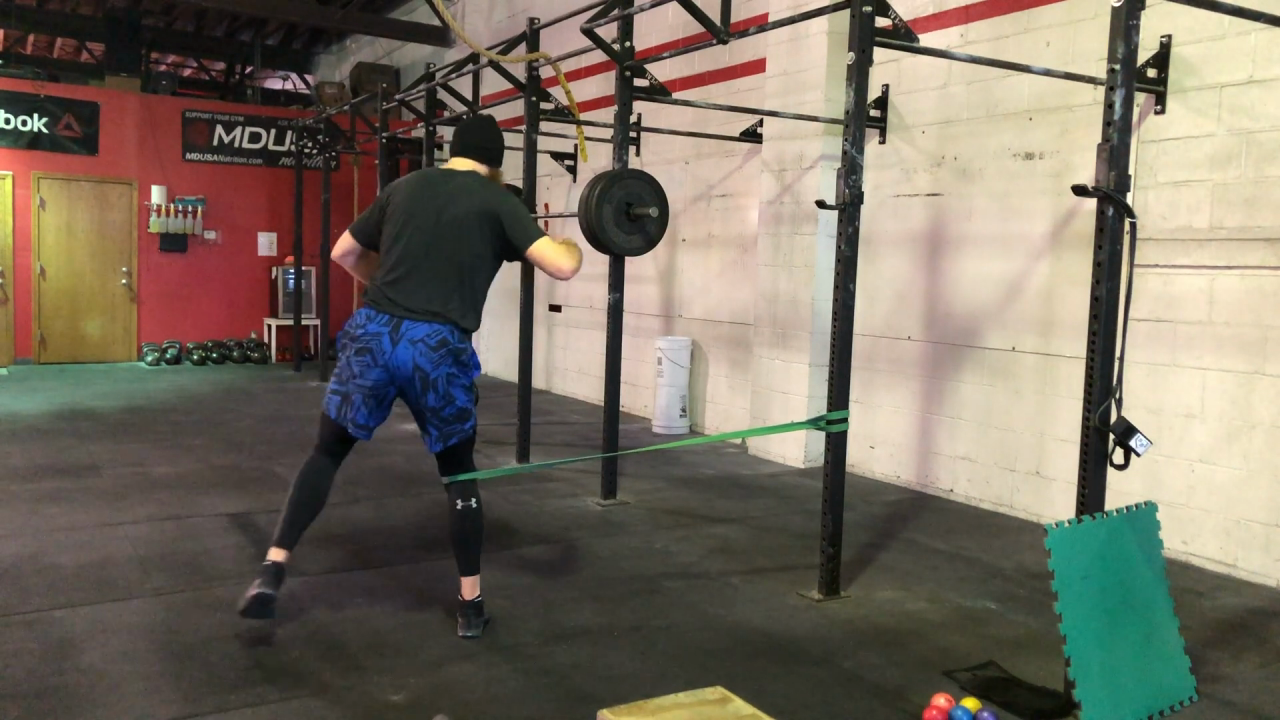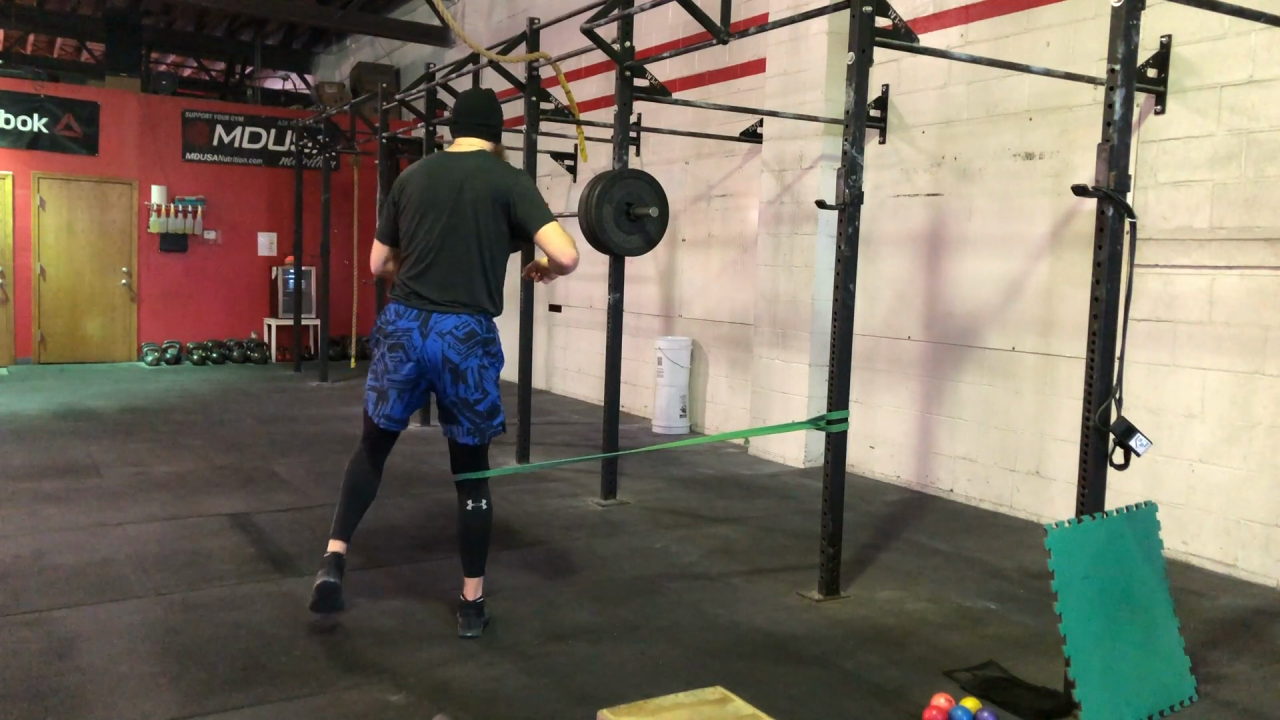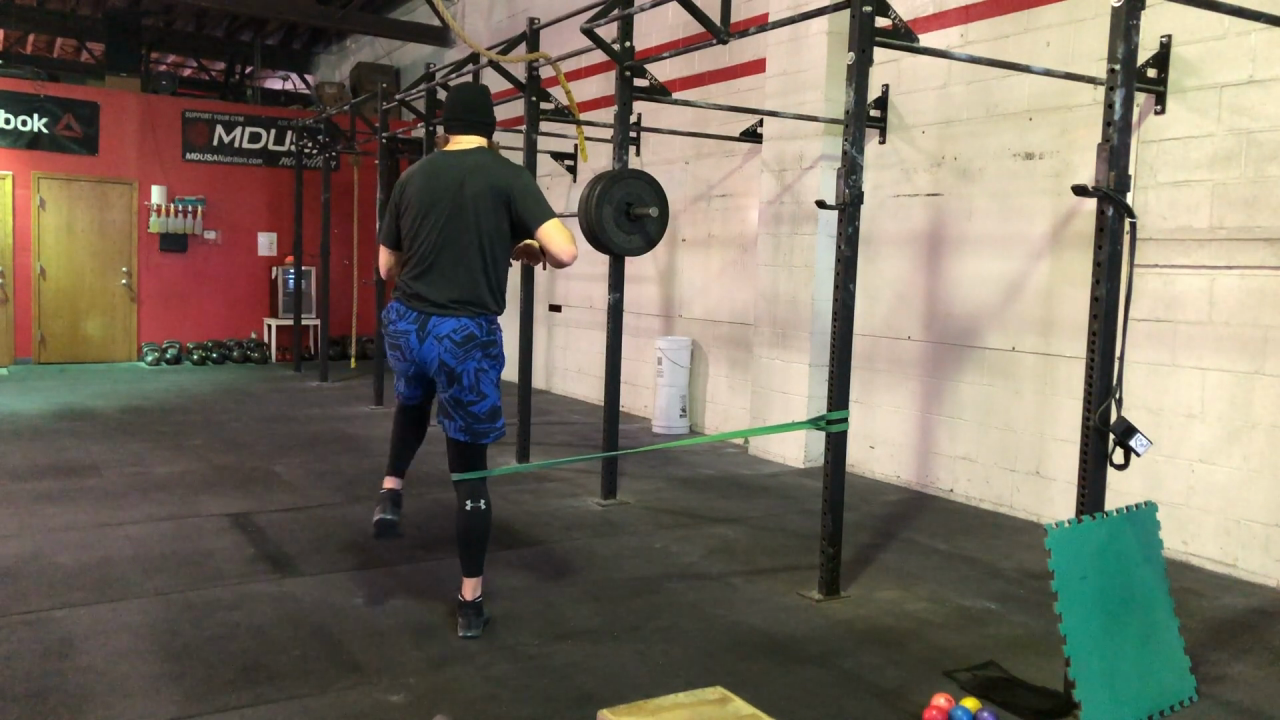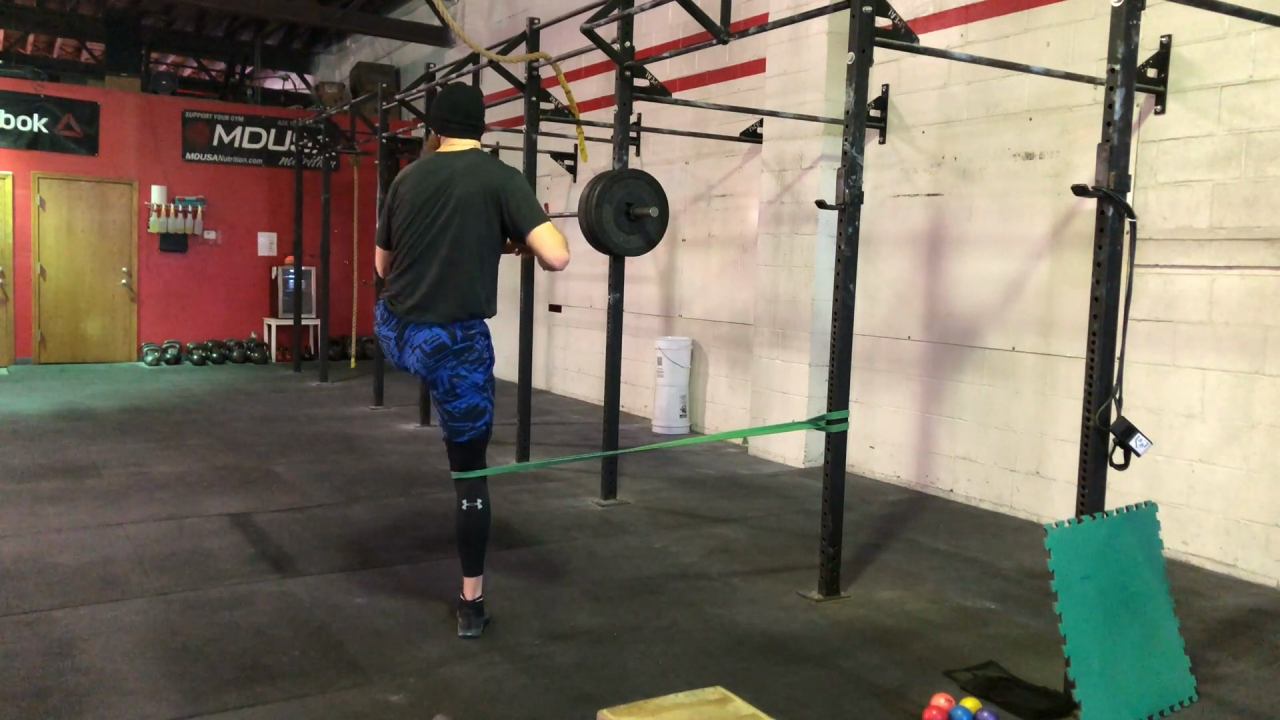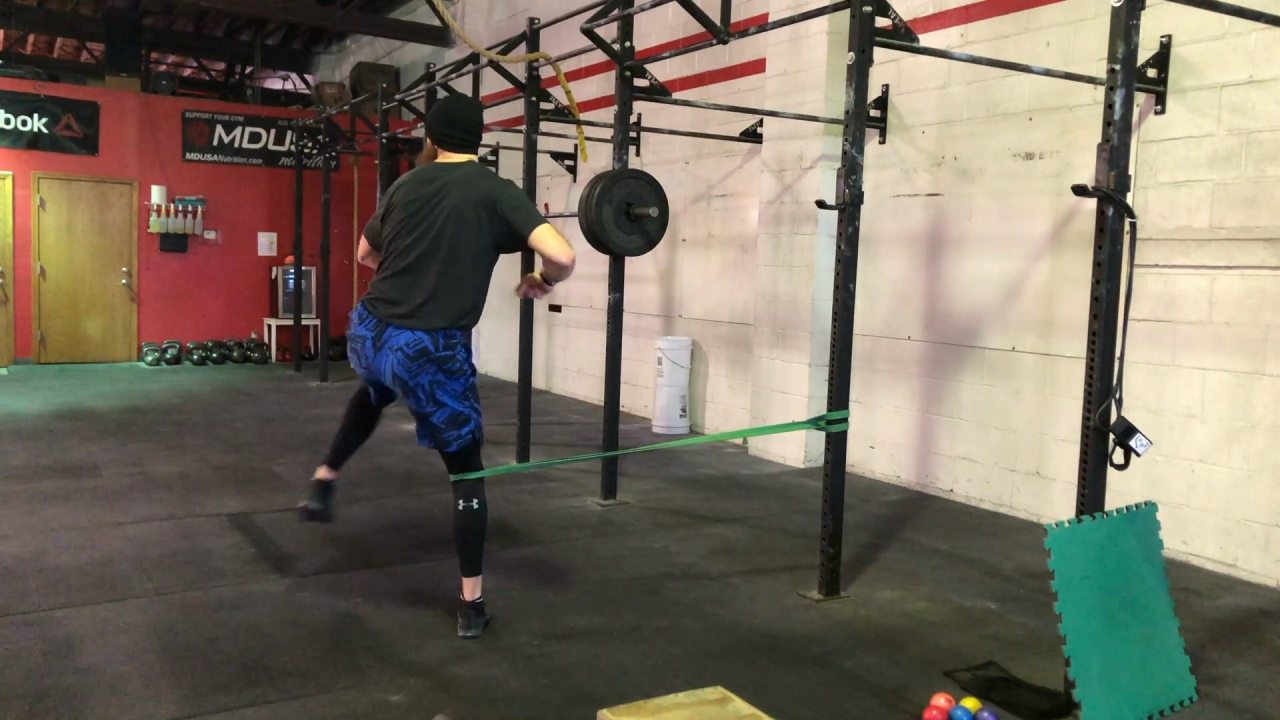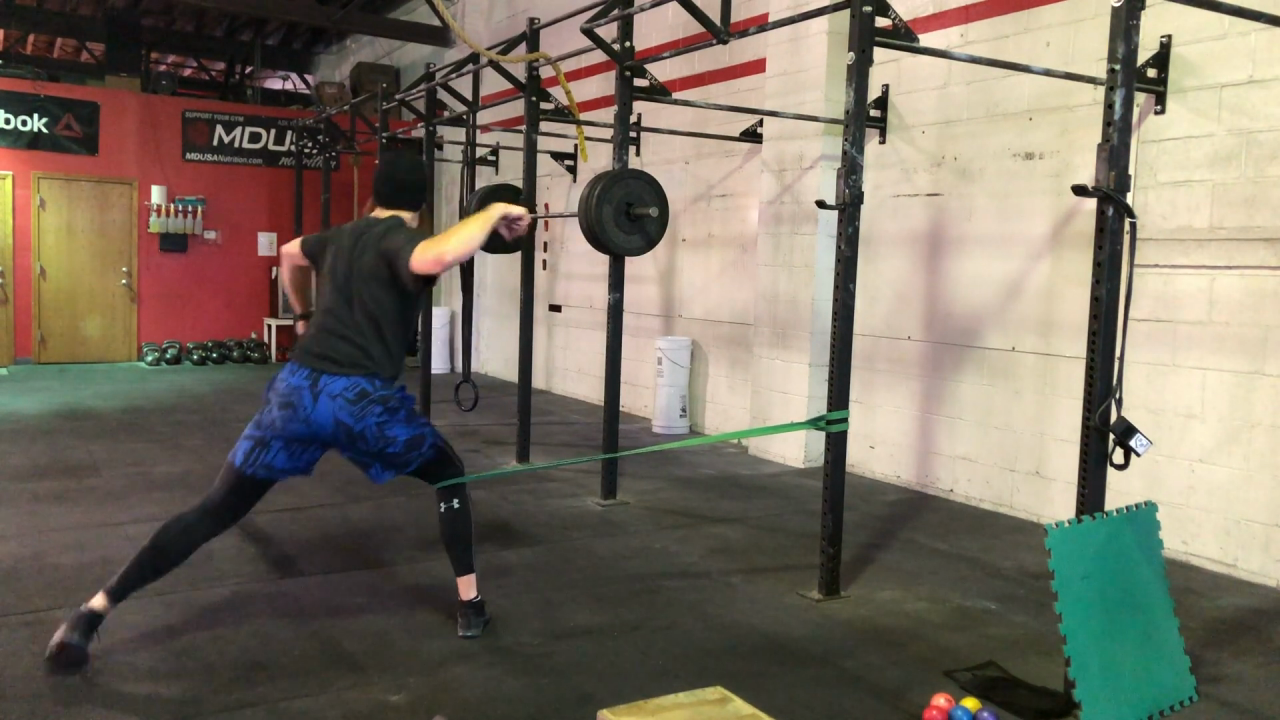
dt=0.5s
person 1, frame 1
left shoulder: (403, 187)
right shoulder: (497, 201)
left elbow: (343, 253)
right elbow: (562, 267)
right wrist: (573, 243)
left hip: (371, 331)
right hip: (437, 347)
left knee: (327, 452)
right knee: (458, 472)
left ankle: (272, 571)
right ankle: (470, 605)
person 1, frame 2
left shoulder: (412, 176)
right shoulder: (508, 180)
left elbow: (378, 264)
right elbow: (566, 256)
right wrist: (544, 269)
left hip: (401, 326)
right hip: (466, 336)
left knee: (374, 445)
right knee: (471, 471)
left ankle: (333, 563)
right ankle: (472, 604)
person 1, frame 3
left shoulder: (413, 176)
right shoulder: (507, 177)
left elbow: (387, 267)
right elbow: (565, 252)
right wrist: (529, 251)
left hip: (405, 324)
right hip: (467, 336)
left knee: (412, 401)
right knee: (470, 469)
left ankle: (390, 496)
right ankle: (471, 603)
person 1, frame 4
left shoulder: (407, 178)
right shoulder: (500, 178)
right elbow: (556, 257)
right wrist: (517, 243)
left hip: (393, 330)
right hip: (450, 342)
right knee: (470, 471)
right ankle: (471, 603)
person 1, frame 5
left shoulder: (406, 185)
right shoulder: (496, 191)
left elbow: (365, 255)
right elbow: (562, 255)
right wrist: (544, 282)
left hip: (369, 331)
right hip: (431, 349)
left knee: (374, 390)
right knee: (466, 473)
left ankle: (322, 483)
right ankle: (471, 606)
person 1, frame 6
left shoulder: (343, 236)
right shoulder: (401, 240)
left elbow: (289, 256)
right elbow: (433, 261)
right wrist: (494, 214)
left hip: (295, 389)
right hip: (359, 400)
left knee: (213, 511)
right knee: (449, 479)
left ankle: (89, 616)
right ankle: (470, 608)
